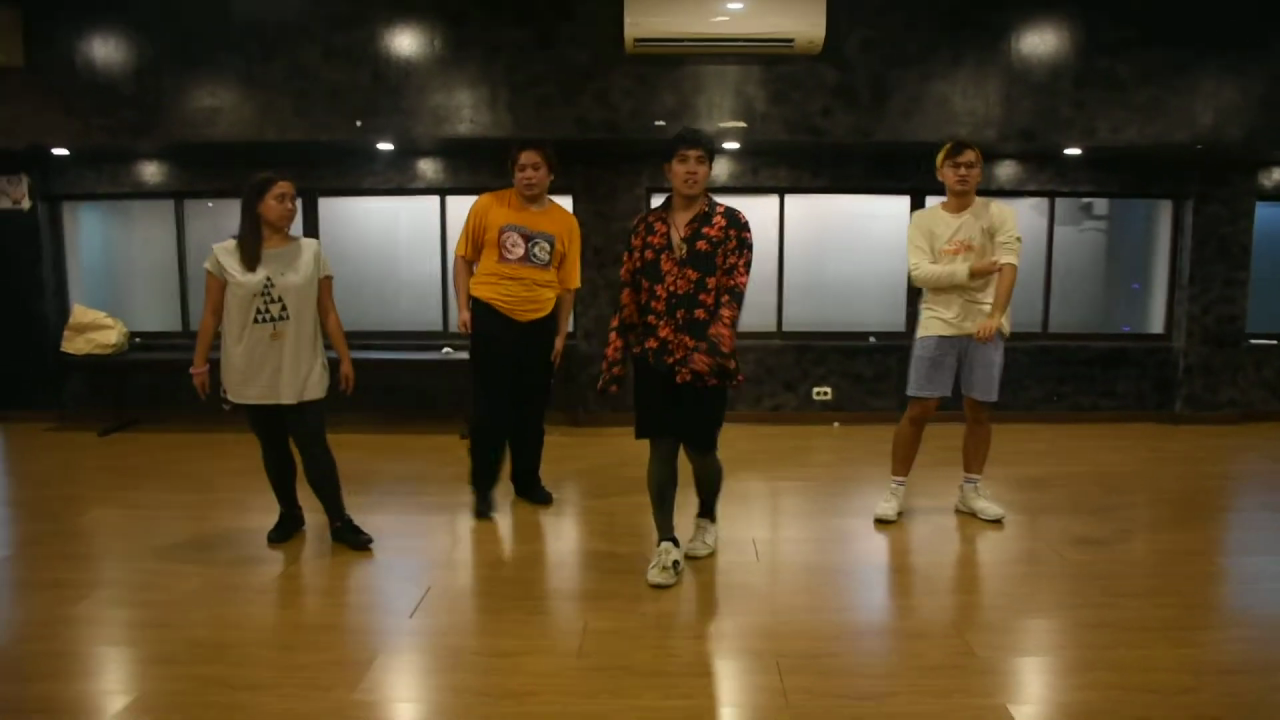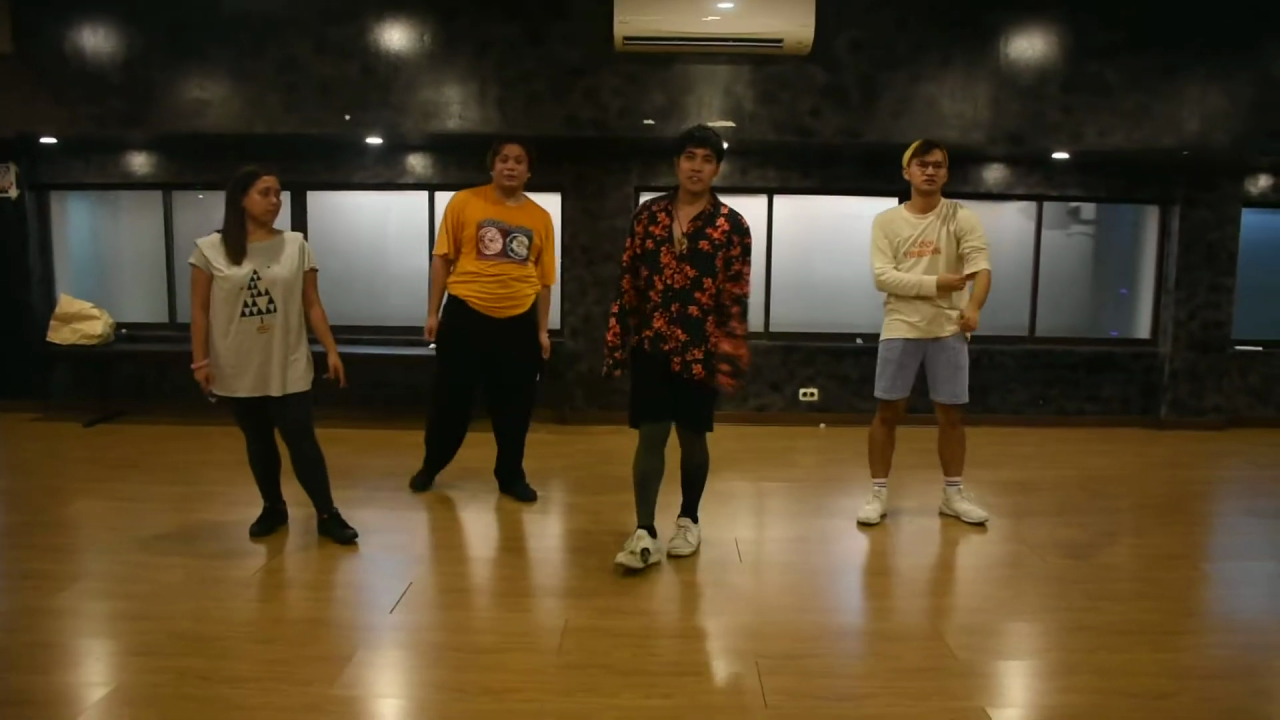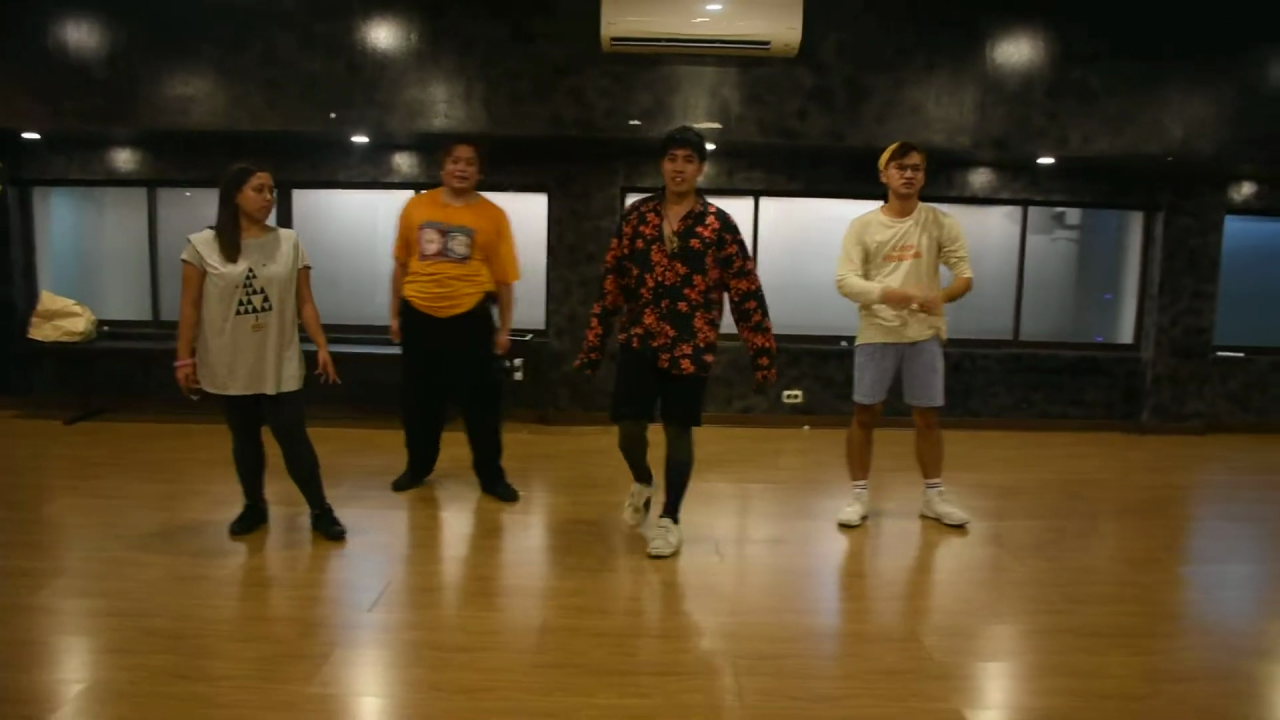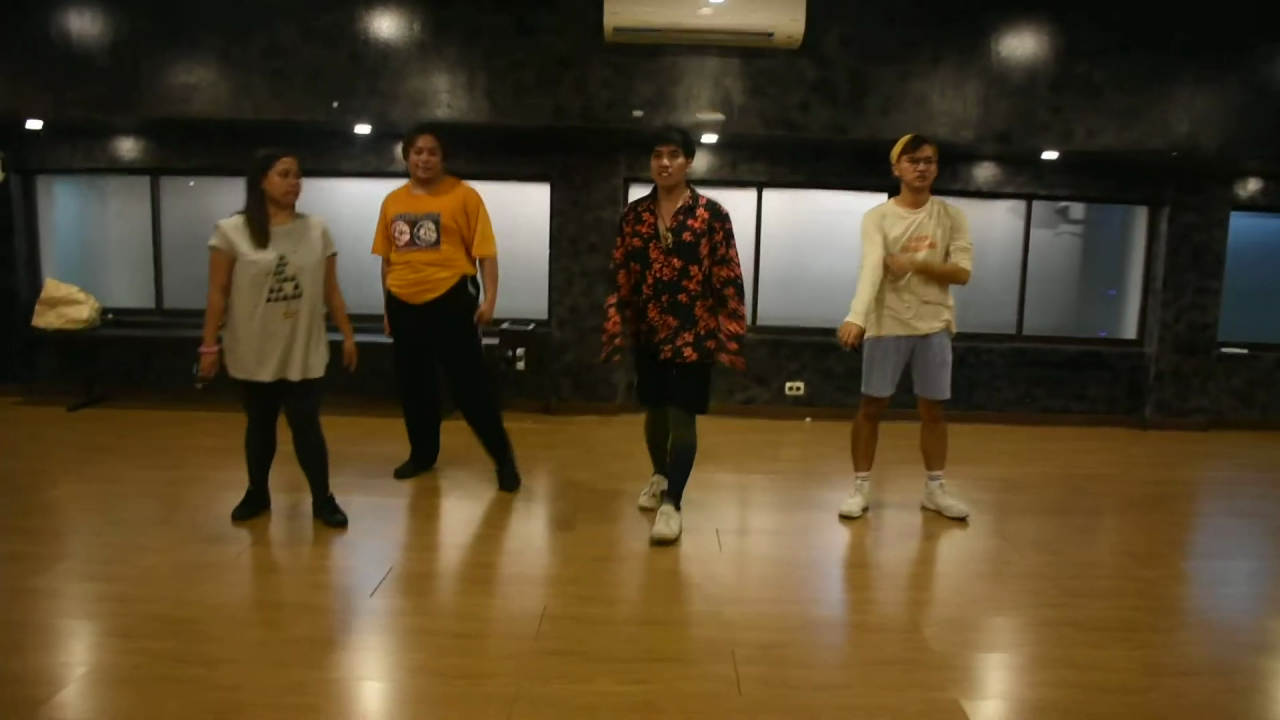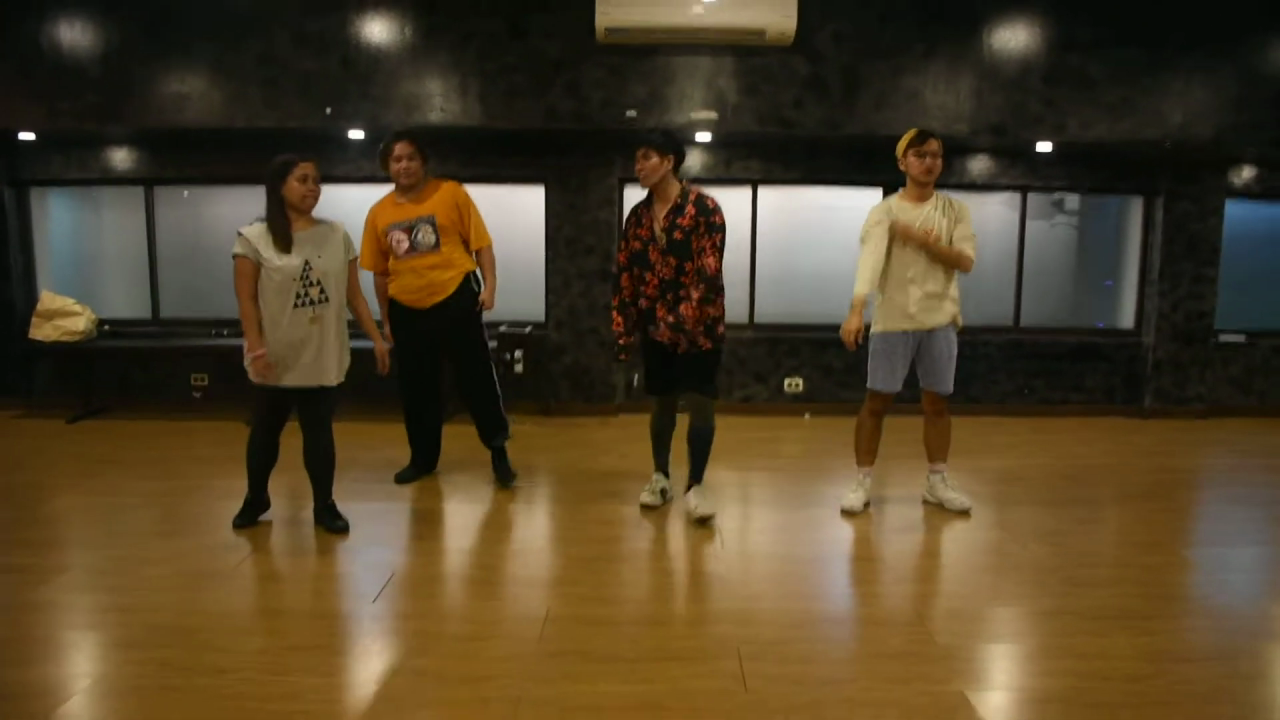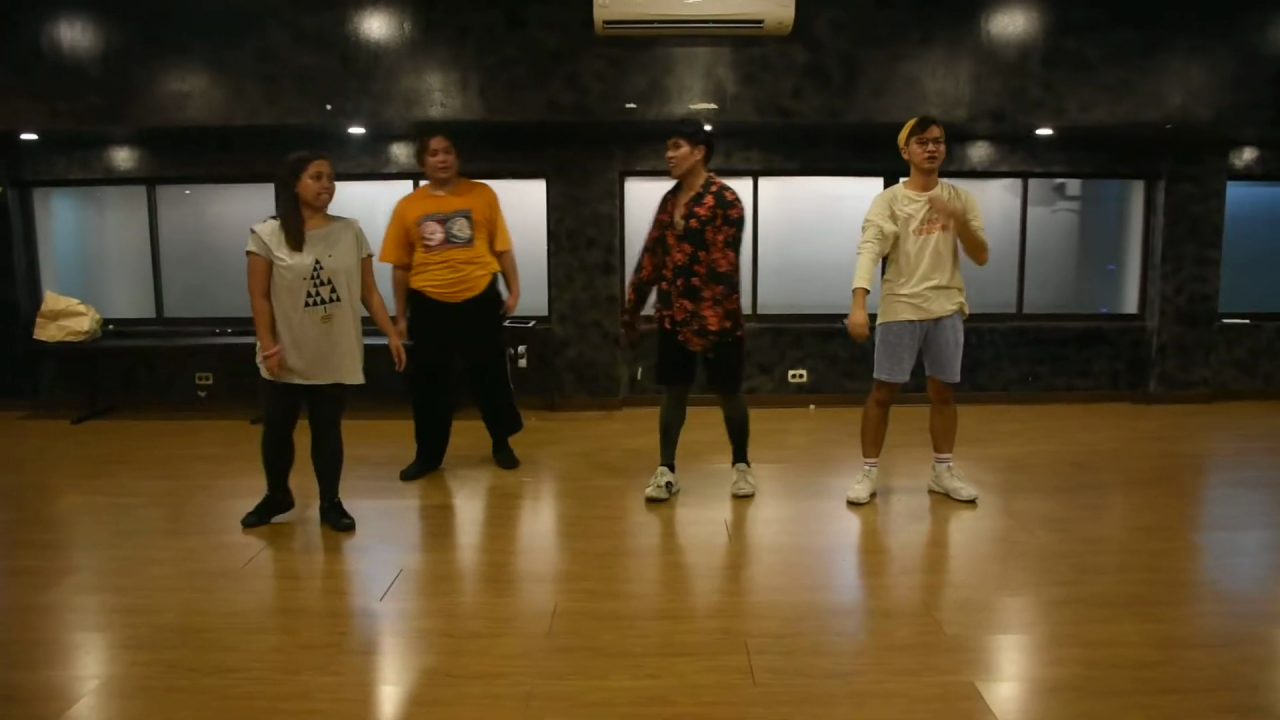
dt=0.3s
person 1, frame 1
left shoulder: (731, 223)
right shoulder: (646, 225)
left elbow: (733, 292)
right elbow: (629, 294)
left wrist: (715, 345)
right wrist: (615, 355)
left hip: (706, 358)
right hip: (654, 357)
left knee: (700, 449)
right knee: (661, 447)
left ankle: (707, 519)
right ankle: (666, 544)
person 1, frame 2
left shoulder: (731, 225)
right shoulder: (648, 214)
left elbow: (736, 299)
right elbow: (629, 281)
left wrist: (731, 359)
right wrist: (616, 339)
left hip: (700, 350)
right hip: (650, 345)
left knee: (692, 435)
right knee: (650, 435)
left ankle: (688, 520)
right ankle: (644, 533)
person 1, frame 3
left shoulder: (719, 224)
right shoulder: (636, 215)
left elbow: (745, 290)
right elbow: (613, 279)
left wrist: (763, 351)
right wrist: (594, 338)
left hip: (690, 345)
right hip: (638, 340)
left knee: (678, 430)
right knee: (630, 427)
left ankle: (669, 518)
right ankle: (641, 484)
person 1, frame 4
left shoulder: (712, 214)
right shoulder: (635, 214)
left elbow: (729, 279)
right elbow: (621, 276)
left wrist: (732, 338)
right wrist: (615, 328)
left hip: (693, 333)
right hip: (647, 331)
left knee: (682, 416)
right knee: (654, 411)
left ankle: (671, 505)
right ankle: (659, 476)
person 1, frame 5
left shoulder: (704, 207)
right shoulder: (637, 215)
left elbow: (709, 273)
right elbow: (627, 275)
left wrist: (682, 320)
right wrist: (623, 327)
left hip: (700, 325)
right hip: (656, 325)
left knee: (699, 403)
right knee: (663, 401)
left ankle: (695, 488)
right ankle: (660, 477)
person 1, frame 6
left shoulder: (724, 200)
right shoulder: (669, 201)
left elbow: (723, 268)
right elbow: (651, 257)
left wrist: (708, 323)
right wrist: (632, 307)
left hip: (717, 319)
right hip: (673, 316)
left knee: (729, 395)
right knee: (674, 393)
left ankle: (741, 465)
right ankle: (666, 471)
person 2, frame 1
left shoulder: (997, 214)
right shoulder: (922, 220)
left elbow: (1007, 266)
right elbow: (919, 273)
left wrist: (997, 314)
right wrist: (969, 270)
left hip: (983, 327)
right hip: (937, 326)
left knee: (979, 412)
right knee: (917, 411)
left ankle: (971, 491)
right ankle: (896, 490)
person 2, frame 2
left shoulder: (962, 218)
right shoulder: (886, 221)
left elbow: (981, 269)
right elbow: (883, 278)
left wrist: (973, 308)
right wrist: (935, 283)
left hip: (948, 330)
right hip: (900, 329)
left knee: (951, 414)
right knee: (887, 412)
left ankle: (953, 494)
right ankle: (879, 494)
person 2, frame 3
left shoulder: (940, 223)
right shoulder: (862, 226)
left elbow: (966, 277)
right elbow: (845, 279)
left wrist: (939, 297)
right wrist: (885, 292)
left hip: (925, 334)
right hip: (876, 334)
left knee: (927, 417)
right knee: (865, 415)
left ankle: (934, 496)
right ankle: (859, 496)
person 2, frame 4
left shoulder: (951, 216)
right shoulder: (878, 217)
left elbow: (962, 272)
right elbow: (871, 267)
left wrist: (917, 265)
right wrist: (854, 317)
left hip: (934, 326)
right hip: (887, 325)
left knee: (933, 409)
right knee: (871, 407)
left ankle: (935, 489)
right ankle: (861, 487)
person 2, frame 5
left shoulder: (955, 210)
right shoulder: (884, 211)
left elbow: (965, 262)
right elbow: (870, 261)
left wrist: (923, 240)
right wrist: (856, 311)
left hip: (940, 320)
right hip: (893, 320)
left knee: (937, 402)
right knee: (877, 401)
left ankle: (937, 481)
right ankle: (863, 481)
person 2, frame 6
left shoulder: (960, 199)
right shoulder: (888, 200)
left elbow: (982, 256)
right elbow: (868, 251)
left wrist: (957, 218)
right wrist: (858, 303)
left hip: (946, 309)
right hip: (899, 309)
left knee: (943, 391)
right knee: (883, 392)
left ankle: (943, 471)
right ankle: (868, 472)
person 3, frame 1
left shoulder: (311, 252)
right shoulder: (225, 255)
left elbow: (327, 311)
right elbow: (212, 315)
left wrist: (345, 358)
right wrist: (200, 364)
left hip: (302, 372)
right hip: (252, 375)
left knee: (313, 446)
right knee: (273, 447)
left ankle: (339, 521)
right ankle: (290, 513)
person 3, frame 2
left shoulder: (296, 245)
right shoulder: (210, 249)
left elbow: (312, 305)
right elbow: (201, 310)
left wrist: (332, 351)
right wrist: (201, 360)
left hip: (288, 366)
right hip: (238, 369)
left knee: (301, 439)
right knee: (258, 440)
left ankle: (327, 515)
right ankle: (273, 508)
person 3, frame 3
left shoulder: (289, 243)
right shoulder: (203, 245)
left elbow: (304, 302)
right elbow: (190, 306)
left wrist: (322, 347)
right wrist: (185, 357)
left hip: (280, 363)
right hip: (230, 365)
left knee: (292, 435)
right knee: (245, 437)
left ankle: (320, 510)
right ankle: (254, 507)
person 3, frame 4
left shoulder: (316, 230)
right shoulder: (232, 231)
left elbow: (330, 290)
right elbow: (218, 292)
left wrist: (347, 335)
right wrist: (209, 345)
left hip: (304, 351)
right hip: (255, 351)
left knee: (306, 424)
right knee: (259, 423)
left ankle: (322, 498)
right ankle: (257, 493)
person 3, frame 5
left shoulder: (337, 235)
right shoulder: (253, 238)
left elbow: (353, 294)
right elbow: (246, 299)
left wrist: (376, 338)
right wrist: (257, 349)
left hip: (323, 356)
right hip: (276, 358)
left knee: (319, 430)
right knee: (265, 430)
left ankle: (324, 505)
right ankle: (256, 498)
person 3, frame 6
left shoulder: (350, 232)
right shoulder: (267, 236)
left elbow: (368, 291)
right elbow: (259, 297)
left wrist: (392, 334)
right wrist: (269, 348)
left hip: (336, 355)
right hip: (288, 356)
left knee: (328, 428)
right knee: (276, 428)
left ankle: (330, 503)
right ankle: (277, 496)
person 4, frame 1
left shoulder: (566, 222)
right shoulder: (487, 206)
left elbow: (566, 284)
right elbow: (464, 259)
left wrist: (561, 333)
right wrist: (463, 308)
left hip: (539, 324)
right hip: (490, 317)
left knee: (531, 407)
right knee: (490, 404)
left ankle: (527, 481)
right ankle: (483, 486)
person 4, frame 2
left shoulder: (541, 218)
right shoulder: (464, 202)
left elbow: (543, 279)
right elbow: (442, 259)
left wrist: (542, 329)
right wrist: (433, 312)
left hip: (517, 321)
right hip: (465, 314)
left knee: (514, 404)
right knee: (451, 397)
left ankle: (511, 476)
right ankle: (431, 464)
person 4, frame 3
left shoulder: (493, 215)
right shoulder: (415, 208)
left elbow: (504, 277)
right elbow: (402, 266)
left wrist: (505, 327)
right wrist: (396, 314)
left hip: (470, 318)
right hip: (419, 317)
left knee: (480, 399)
right knee: (419, 398)
left ankle: (491, 475)
right ankle: (419, 466)
person 4, frame 4
left shoulder: (464, 196)
right shoulder: (392, 201)
left elbow: (485, 252)
right elbow: (388, 259)
left wrist: (489, 297)
right wrist: (388, 307)
left hip: (452, 300)
right hip: (404, 306)
left knee: (470, 381)
right knee: (414, 385)
left ankle: (503, 456)
right ankle: (422, 454)
person 4, frame 5
left shoulder: (452, 194)
right shoulder: (378, 213)
left elbow: (481, 244)
right elbow: (380, 271)
left wrist: (489, 286)
right wrist: (387, 319)
left hip: (457, 301)
right hip: (408, 311)
left knee: (477, 377)
right knee: (416, 388)
left ankle: (498, 452)
right ankle: (423, 458)
person 4, frame 6
left shoulder: (482, 195)
right shoulder: (407, 207)
left elbow: (502, 248)
right elbow: (401, 266)
left wrist: (513, 289)
right wrist: (402, 315)
left hip: (480, 300)
right hip: (430, 305)
left knee: (491, 375)
right knee: (429, 384)
left ankle: (502, 442)
right ankle: (428, 455)
